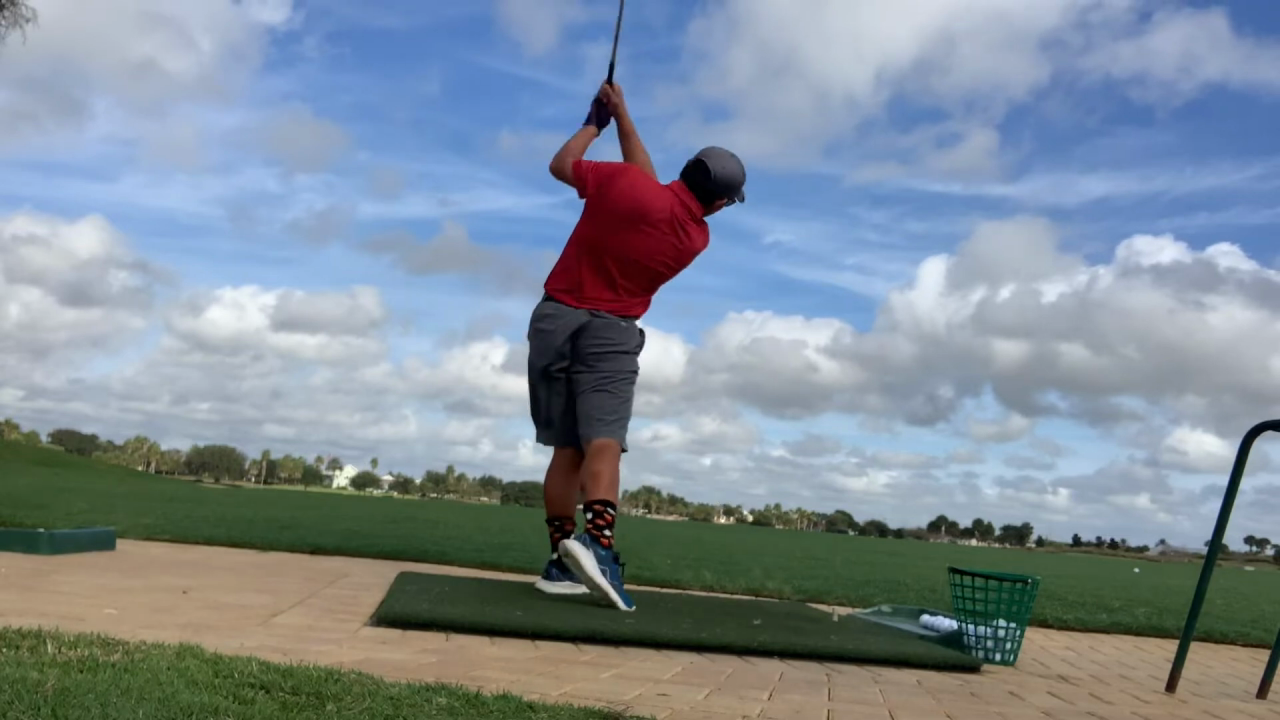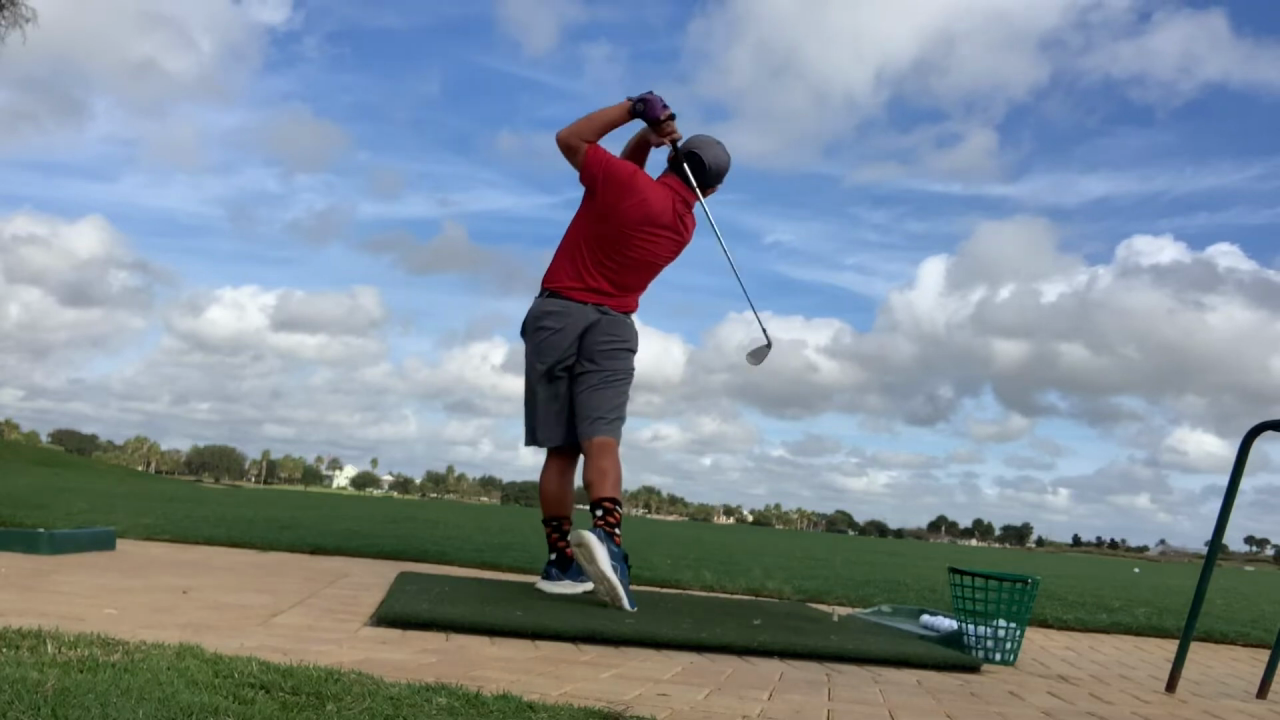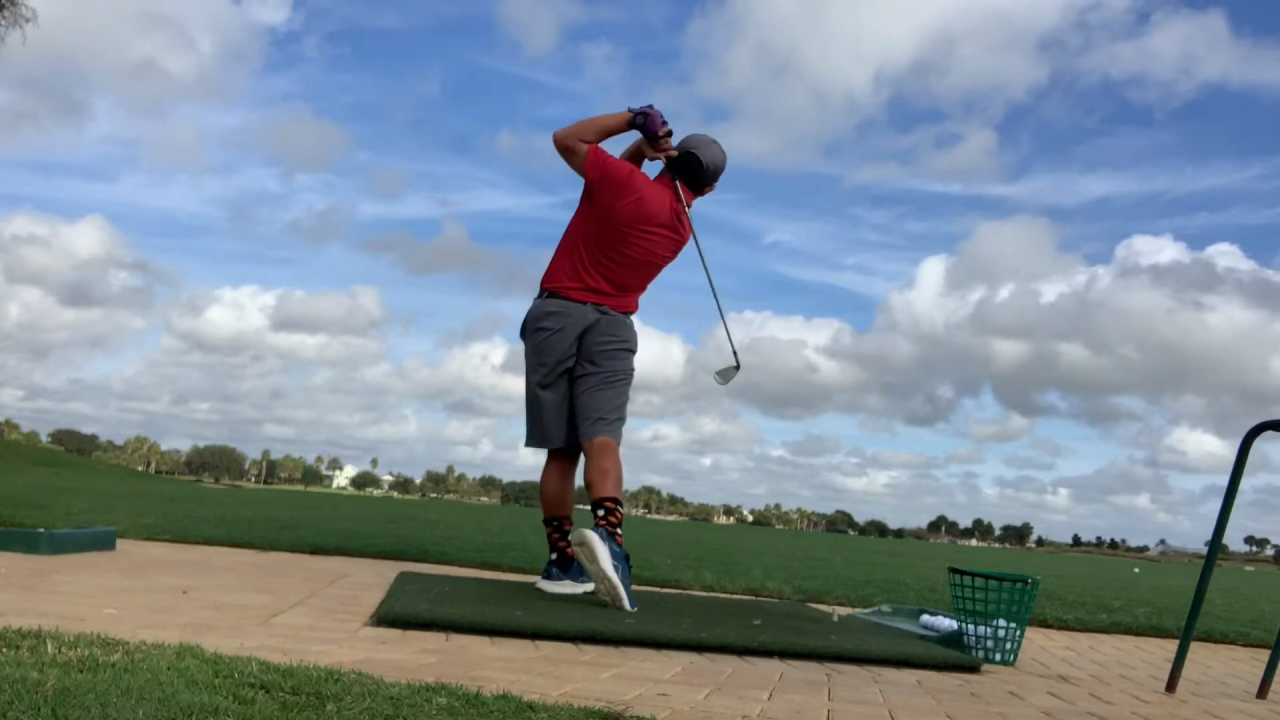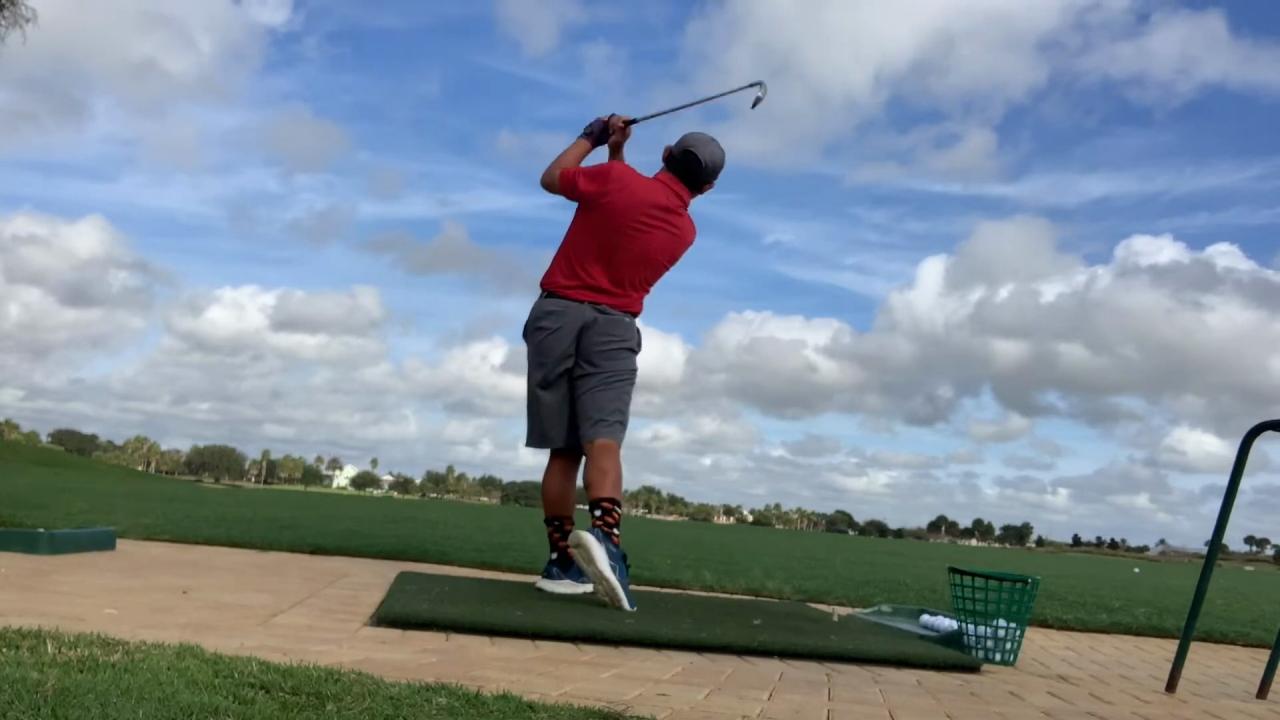
dt=0.2s
person 1, frame 1
left shoulder: (625, 184)
right shoulder: (696, 238)
left elbow: (560, 165)
left wrist: (602, 114)
right wrist: (623, 117)
left hip: (555, 319)
right hip: (610, 333)
left knee: (566, 446)
right knee: (602, 442)
left ankle: (562, 560)
right ankle: (596, 538)
person 1, frame 2
left shoulder: (627, 187)
right shoulder: (685, 226)
left elbow: (569, 138)
left wrist: (638, 110)
right wrist: (650, 130)
left hip: (554, 315)
right hip: (609, 328)
left knee: (560, 447)
right knee: (601, 439)
left ankle: (561, 561)
right ankle: (604, 536)
person 1, frame 3
left shoulder: (625, 184)
right shoulder: (681, 228)
left elbow: (565, 140)
left wrist: (632, 121)
right wrist: (641, 147)
left hip: (553, 317)
right hip: (609, 328)
left knee: (561, 449)
right knee: (601, 439)
left ankle: (561, 561)
right ankle: (605, 534)
person 1, frame 4
left shoulder: (618, 182)
right shoulder: (683, 233)
left elbow: (550, 180)
left wrist: (592, 138)
right wrist: (618, 153)
left hip: (555, 314)
right hip: (610, 327)
left knee: (563, 447)
right knee: (603, 438)
left ankle: (562, 561)
right ankle: (603, 535)
